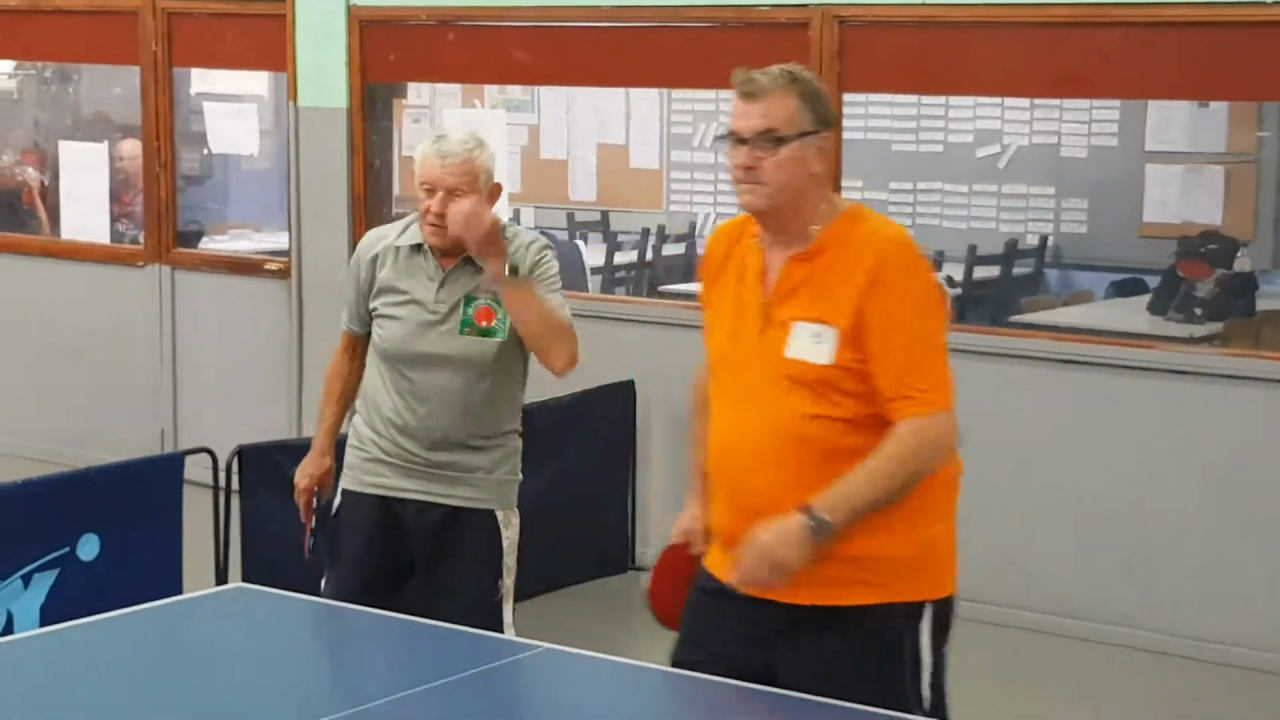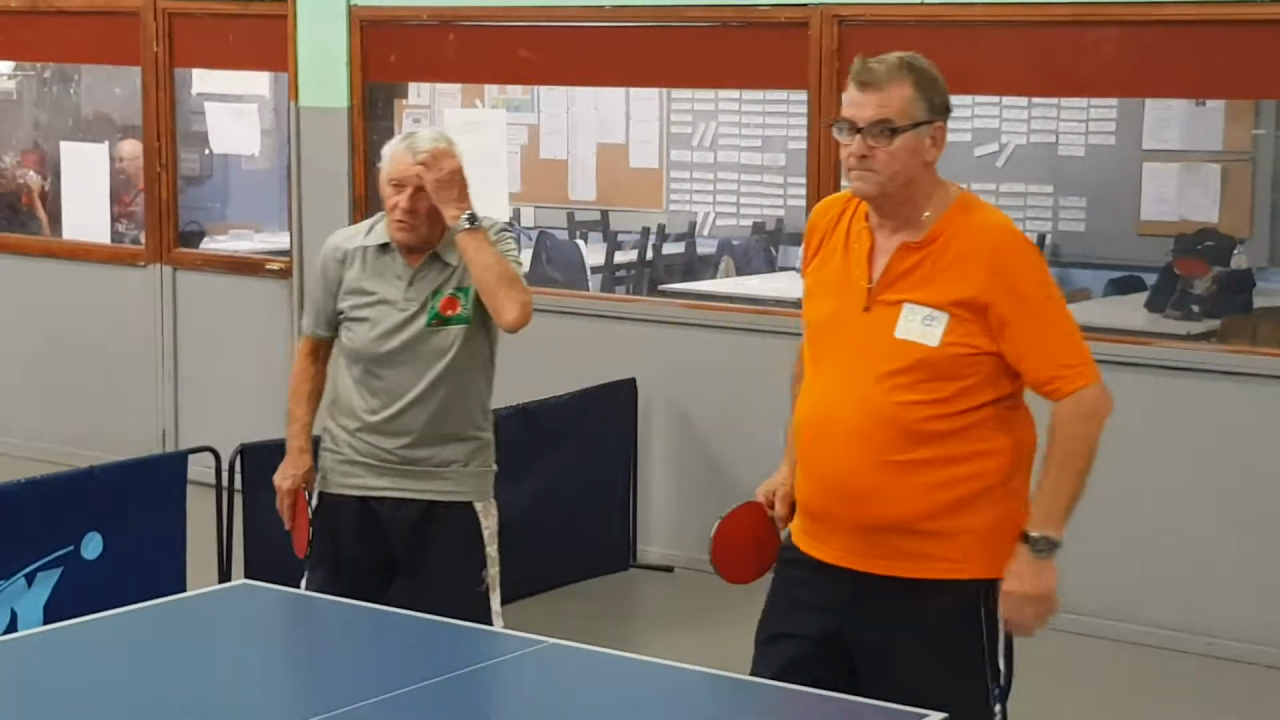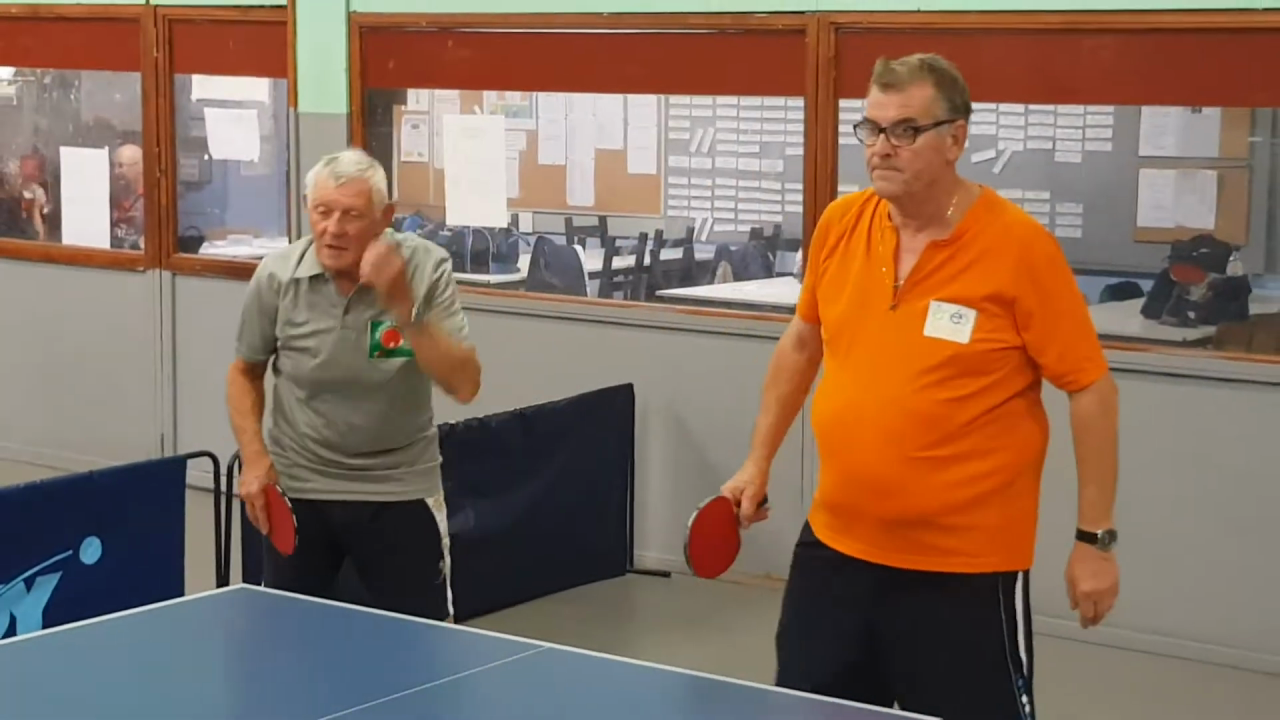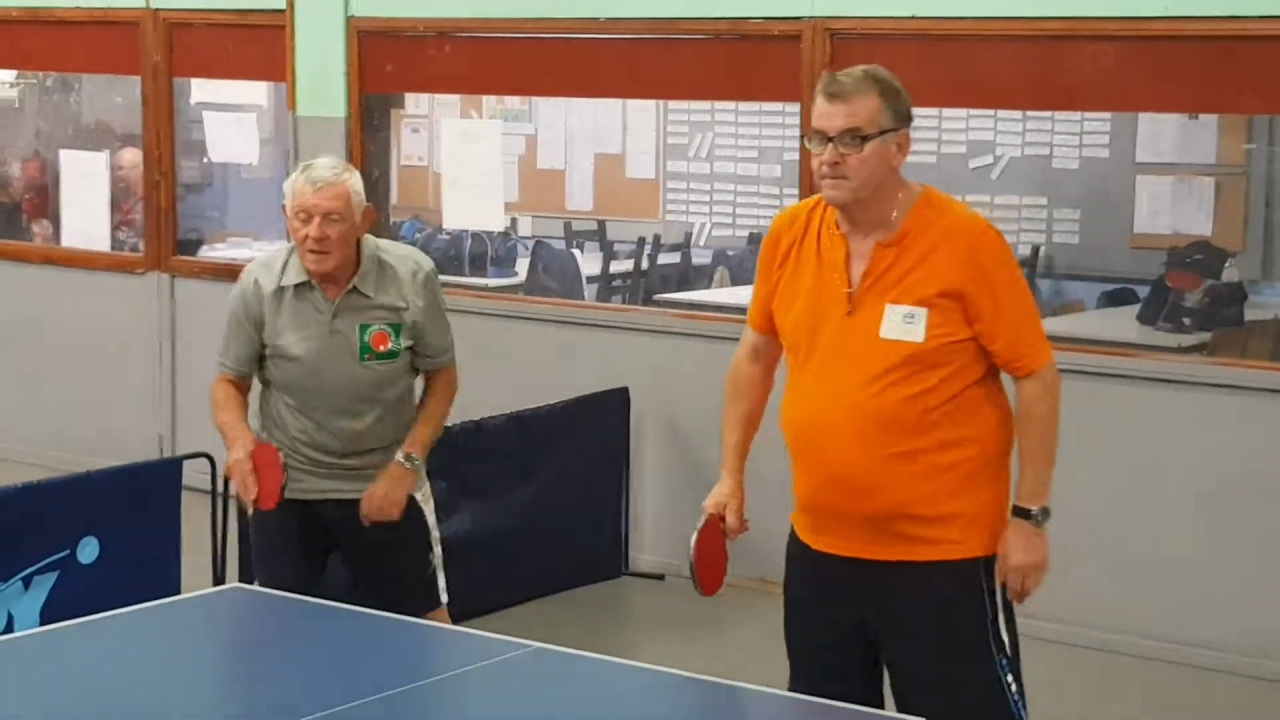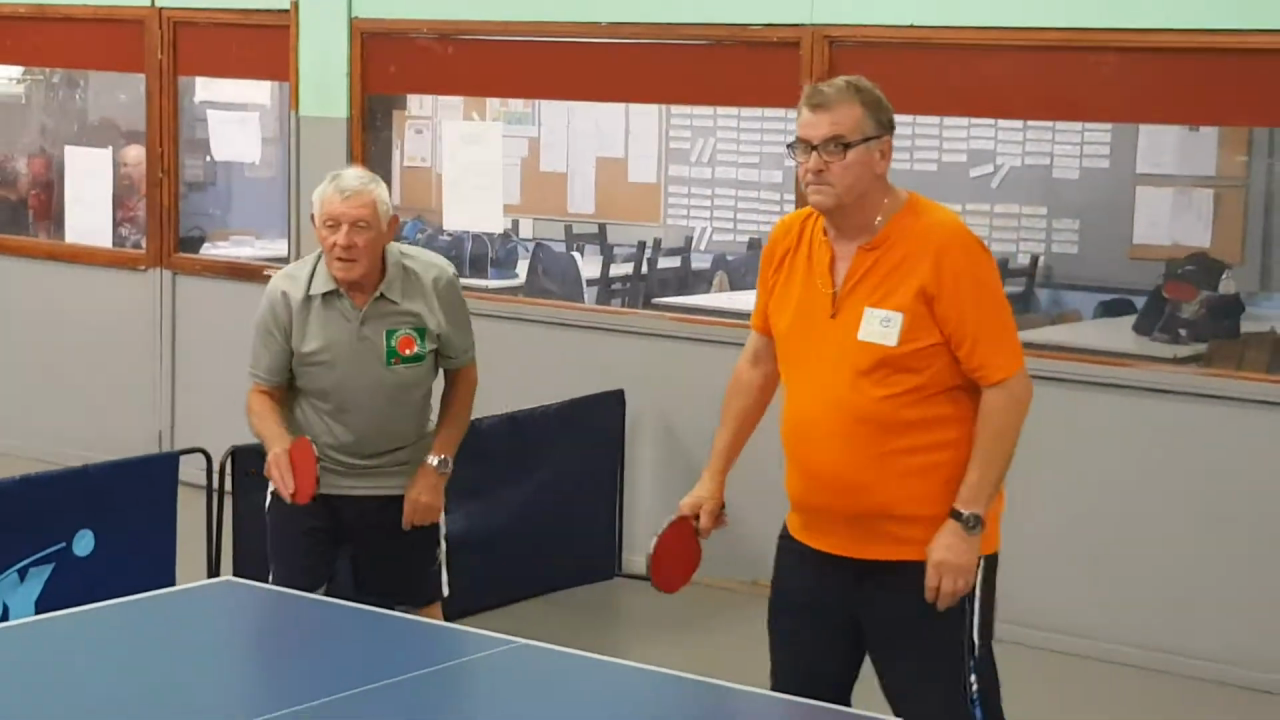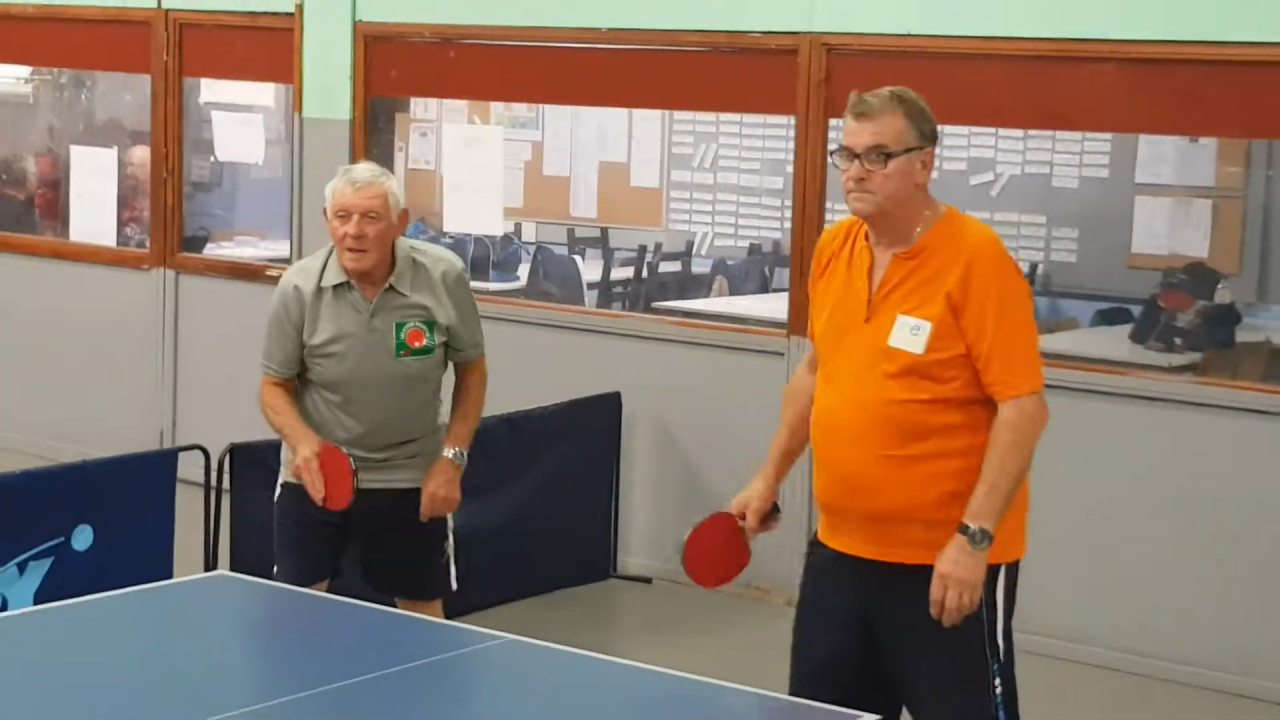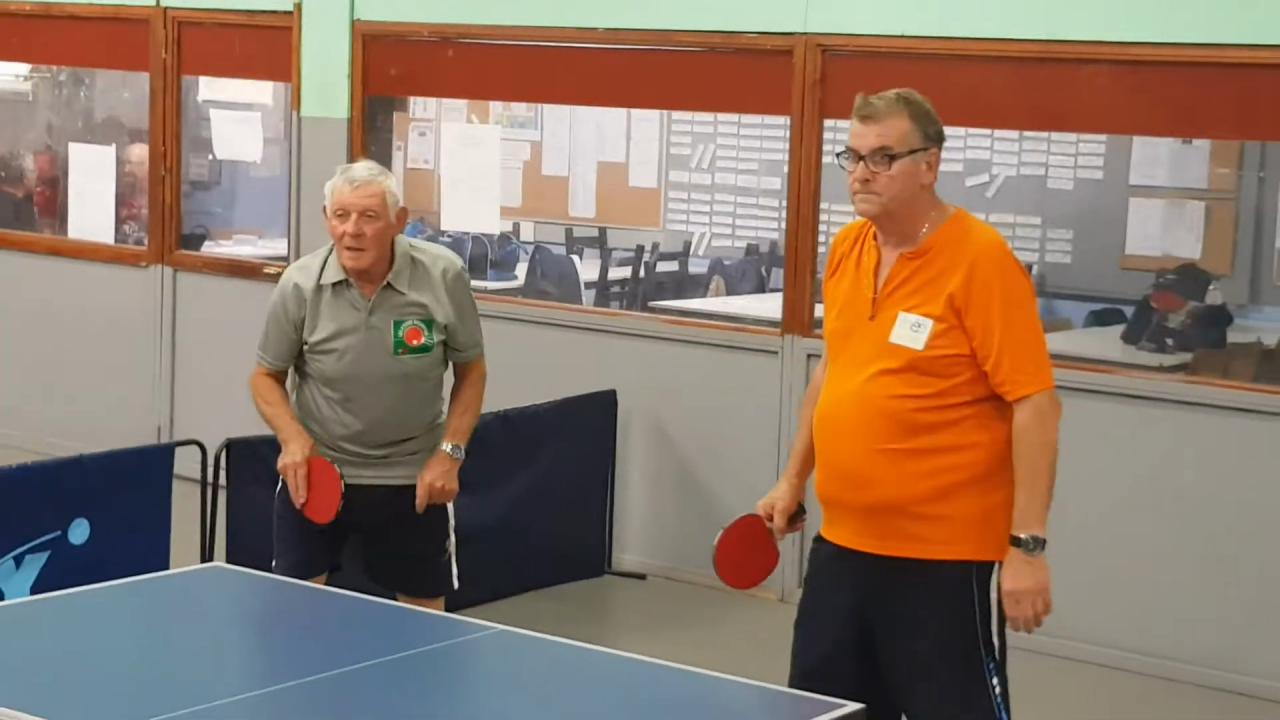
dt=0.3s
person 1, frame 1
left shoulder: (882, 260)
right shoulder: (723, 250)
left elbow: (929, 431)
left wrist: (810, 523)
right wrist: (703, 497)
left hip: (870, 595)
right hip: (737, 583)
person 1, frame 2
left shoulder: (993, 248)
right shoulder: (825, 224)
left elbow: (1083, 398)
left wrist: (1038, 544)
right wrist: (793, 463)
left hip: (944, 576)
right hip: (815, 554)
person 1, frame 3
left shoulder: (1017, 246)
right shoulder: (839, 224)
left elbow: (1092, 391)
right elbow: (801, 344)
left wrist: (1094, 539)
right wrist: (759, 461)
left hip: (964, 565)
right hip: (833, 546)
person 1, frame 4
left shoulder: (965, 240)
right shoulder: (789, 234)
left elbow: (1036, 376)
right elbow: (756, 355)
left wrist: (1028, 515)
right wrist: (731, 473)
left hip: (941, 551)
right hip: (819, 544)
person 1, frame 5
left shoulder: (945, 246)
right shoulder: (786, 242)
left elbow: (1008, 389)
right elbow: (759, 361)
left wrist: (966, 521)
right wrist: (715, 475)
left hip: (927, 550)
right hip: (811, 543)
person 1, frame 6
left shoulder: (977, 258)
right shoulder: (833, 247)
left elbow: (1024, 407)
left wrist: (974, 537)
right wrist: (769, 477)
left hip: (947, 558)
right hip: (840, 548)
person 1, frame 7
left shoulder: (981, 259)
right shoulder: (846, 247)
left elbow: (1036, 406)
left wrist: (1027, 545)
right wrist: (793, 479)
left hip: (946, 555)
right hip: (842, 543)
person 2, frame 1
left shoulder: (528, 256)
right shoulder: (377, 251)
left elbow: (561, 358)
left wrist: (500, 263)
right wrist: (322, 447)
left hip: (473, 497)
right hip: (372, 484)
person 2, frame 2
left shoulder: (487, 242)
right shoulder: (343, 252)
left elbow: (514, 313)
right elbow: (313, 352)
left wrist: (460, 217)
right wrist: (298, 448)
left hip: (450, 490)
right hip: (348, 483)
person 2, frame 3
left shoulder: (426, 269)
right shoulder: (275, 276)
left elbow: (465, 383)
right elbow: (245, 372)
left wrist: (404, 304)
right wrist: (254, 457)
left hip: (400, 487)
right hip: (298, 487)
person 2, frame 4
left shoulder: (413, 277)
right shoulder: (259, 284)
left elbow: (442, 378)
right elbow: (229, 383)
left wrist: (403, 464)
right wrist: (239, 438)
left hip: (384, 485)
right hip: (286, 485)
left knee: (425, 625)
person 2, frame 5
left shoulder: (435, 282)
right shoulder: (286, 292)
left elbow: (461, 376)
right elbow: (264, 393)
left wrist: (437, 466)
right wrist: (279, 443)
left hip: (401, 485)
left knee: (421, 620)
person 2, frame 6
left shoulder: (444, 277)
right shoulder: (299, 287)
left elbow: (471, 371)
right elbow: (276, 386)
left wrist: (452, 458)
right wrist: (302, 442)
left hip: (411, 478)
right hip: (316, 474)
left knee: (423, 616)
person 2, frame 7
left shoulder: (444, 275)
right shoulder: (300, 284)
left elbow: (471, 371)
right elbow: (266, 376)
left wrist: (450, 452)
right wrist: (292, 437)
left hip: (411, 474)
left knee: (425, 610)
